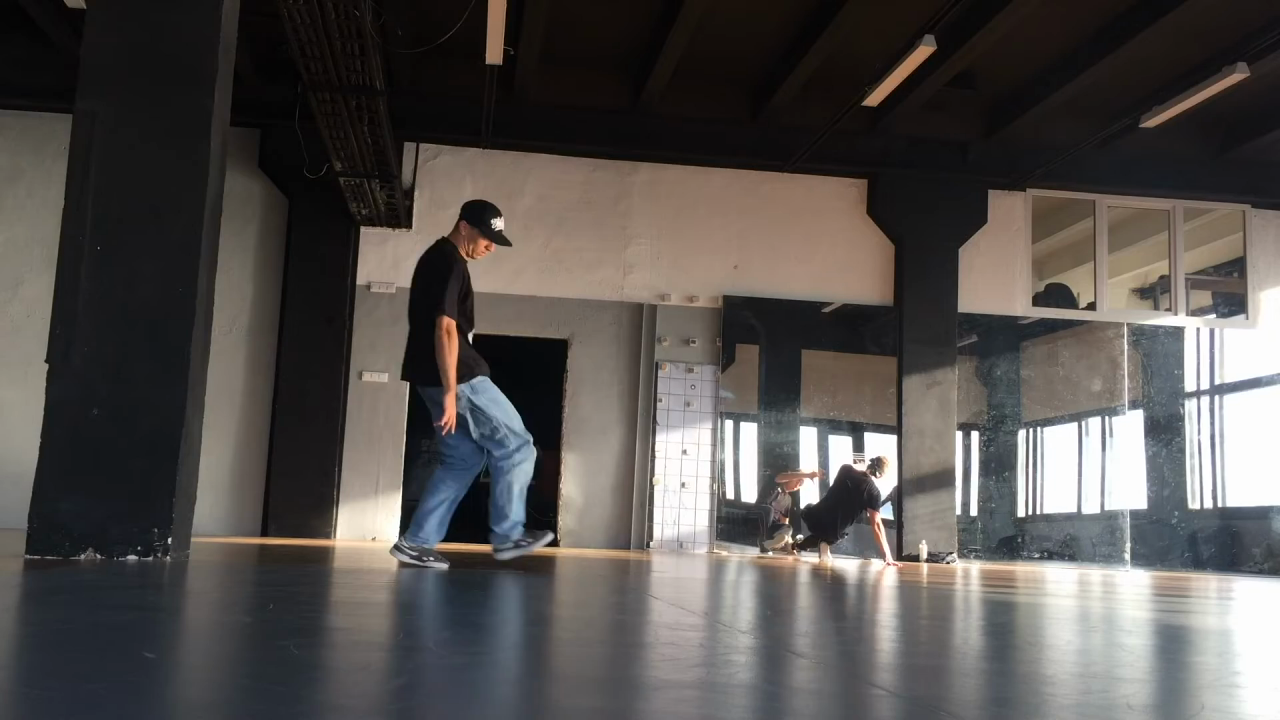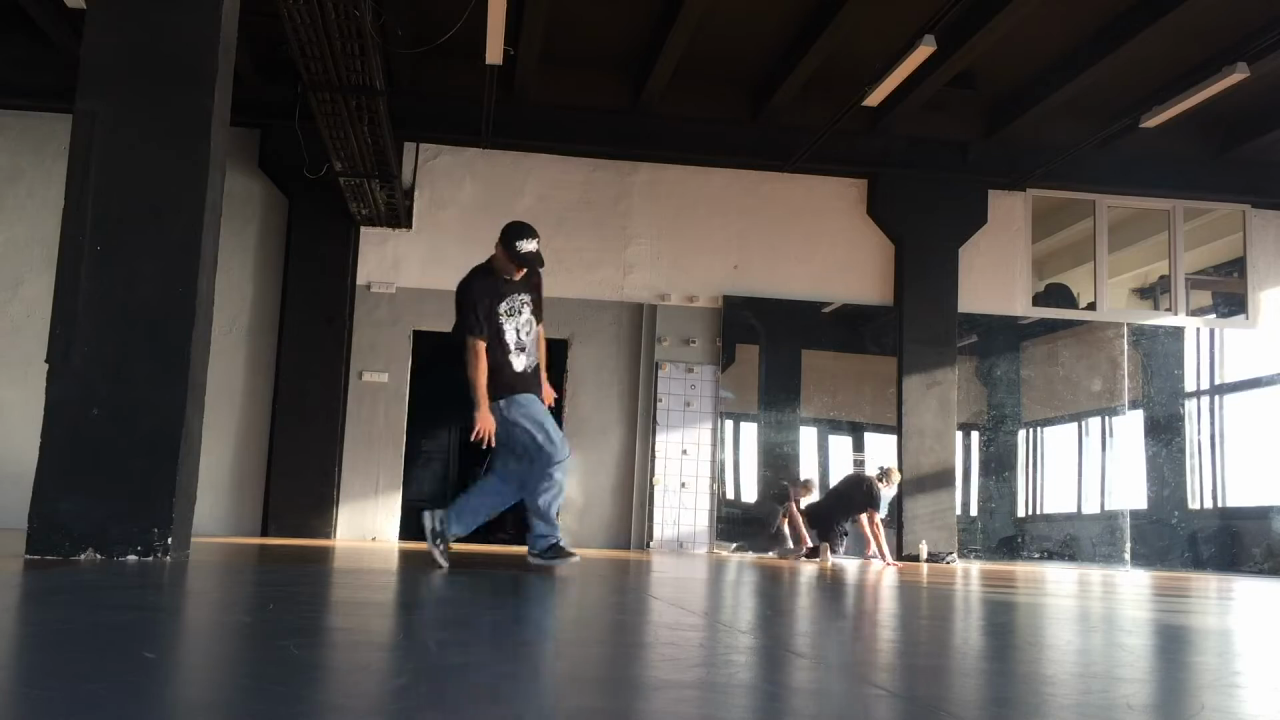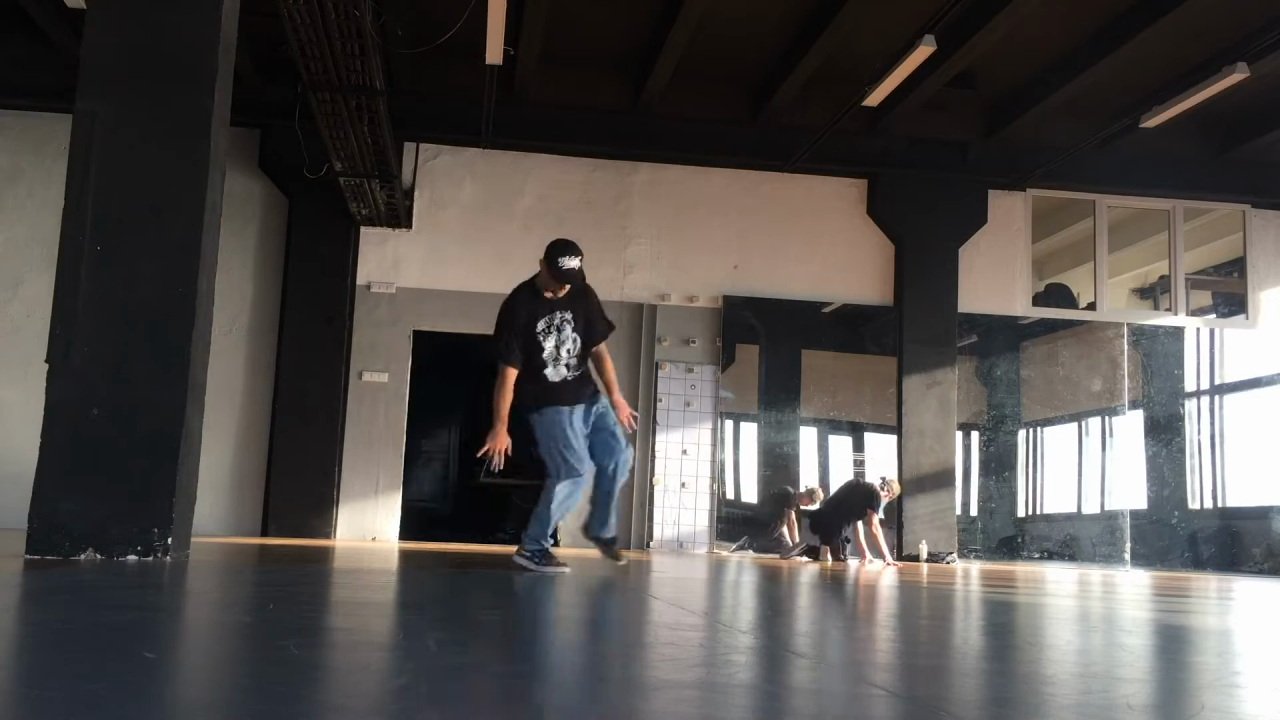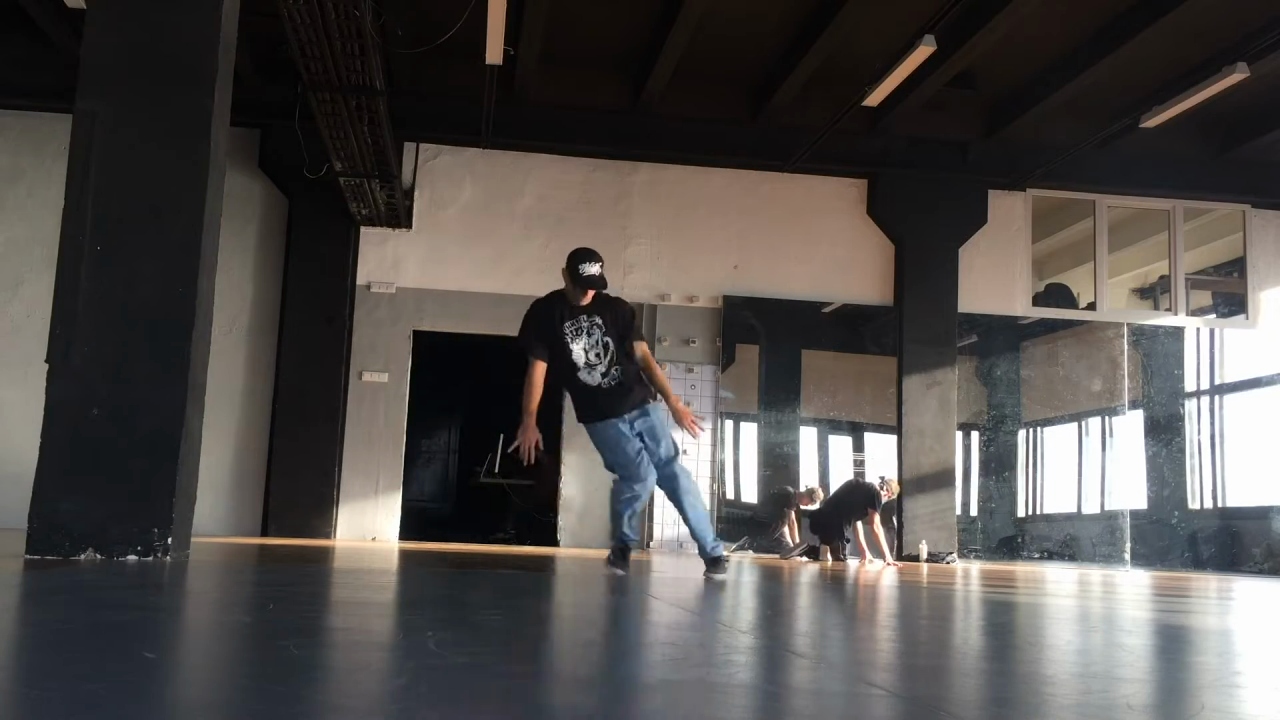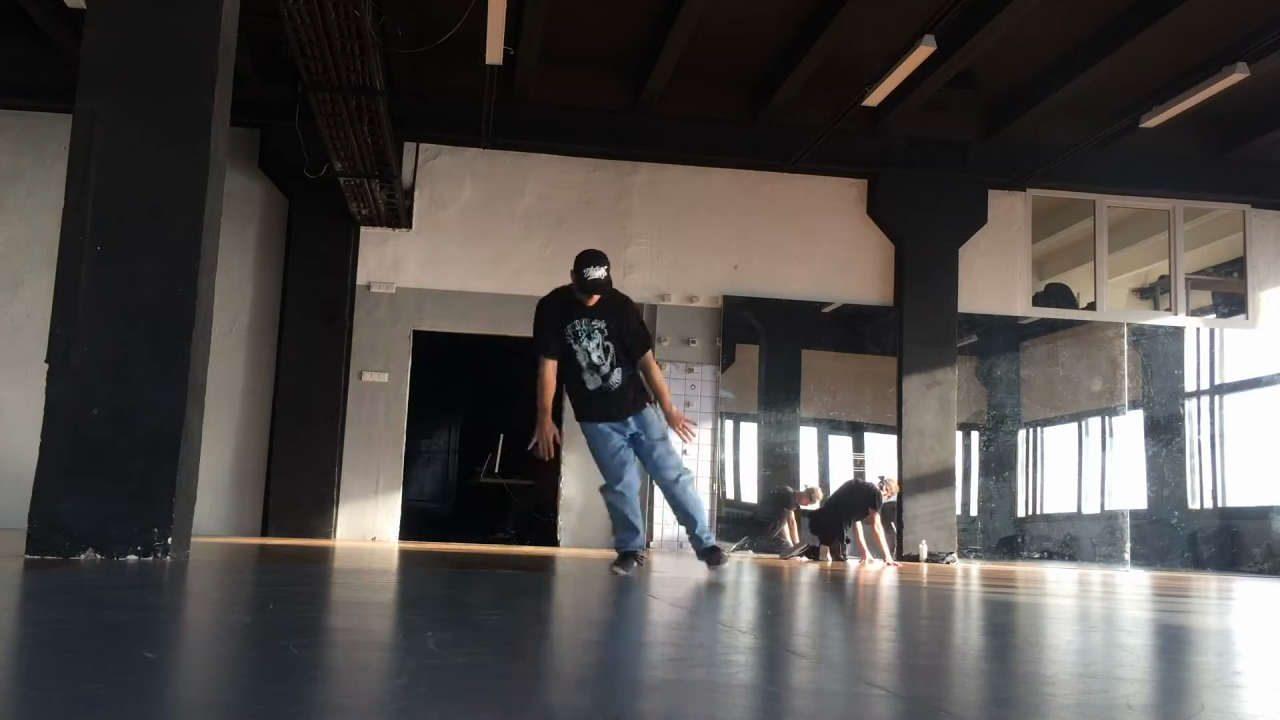
dt=0.2s
person 1, frame 1
left shoulder: (438, 257)
right shoulder: (448, 265)
right elbow: (445, 329)
right wrist: (451, 392)
left hip: (432, 378)
right hip: (459, 377)
left knee: (462, 459)
right knee: (516, 446)
left ankle: (417, 543)
right ankle: (508, 536)
person 1, frame 2
left shoulder: (530, 280)
right shoulder: (475, 287)
right elbow: (477, 351)
left wrist: (542, 380)
right wrist: (483, 407)
left hip: (528, 391)
right hip: (506, 395)
left knee: (511, 474)
right knee: (555, 459)
left ankle: (444, 524)
right ankle: (543, 542)
person 1, frame 3
left shoulder: (584, 297)
right shoulder: (518, 307)
left elbow: (598, 349)
right elbow: (508, 373)
left wrist: (615, 397)
right wrist: (499, 429)
left hip: (589, 398)
right hip: (547, 405)
left knee: (618, 457)
right knee: (573, 471)
left ankle: (599, 528)
right ankle: (532, 547)
person 1, frame 4
left shoulder: (615, 308)
right shoulder: (543, 315)
left elbow: (642, 357)
right elbow: (536, 372)
left wrist: (673, 403)
right wrist: (529, 423)
left hip: (641, 405)
right hip: (601, 417)
left knee: (673, 473)
right knee: (637, 478)
left ankle: (712, 551)
right ankle: (623, 542)
person 1, frame 5
left shoulder: (624, 309)
right shoulder: (552, 310)
left elbow: (646, 359)
right elbow: (548, 368)
left wrist: (668, 408)
right wrist: (544, 420)
left hip: (637, 407)
right hip: (596, 418)
left knee: (669, 472)
right knee: (622, 481)
left ankle: (705, 542)
right ankle: (632, 548)
